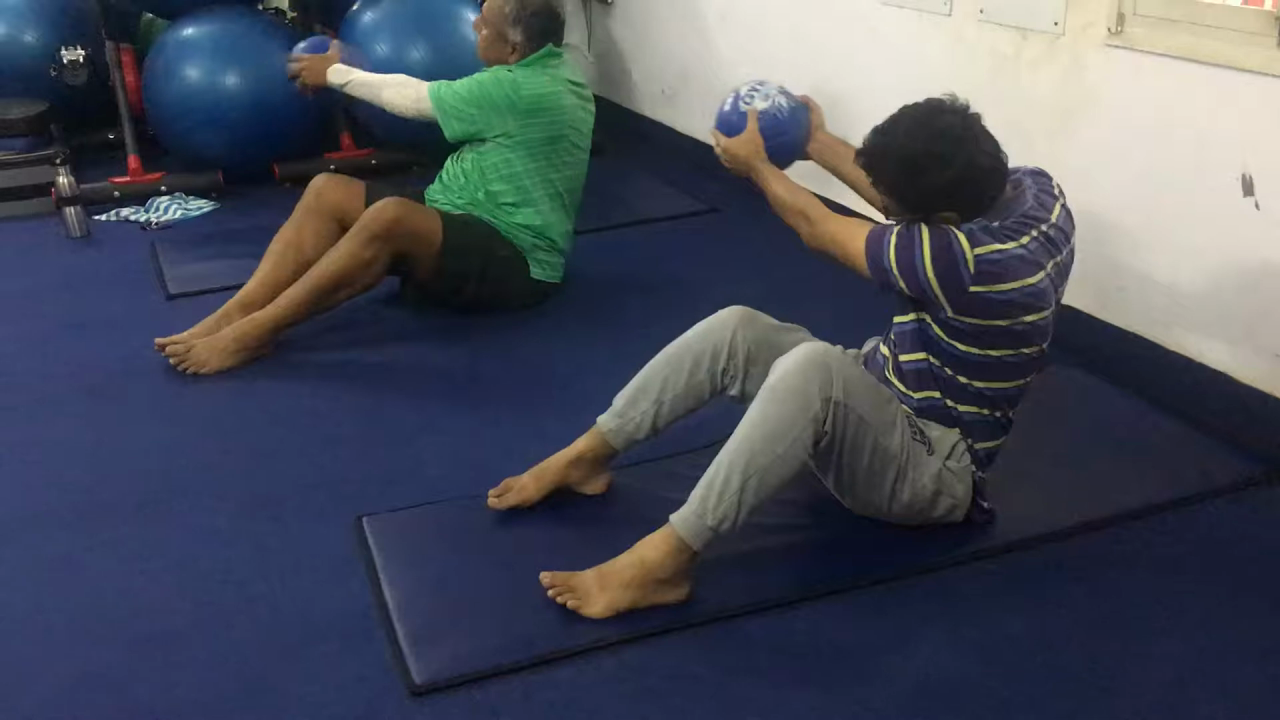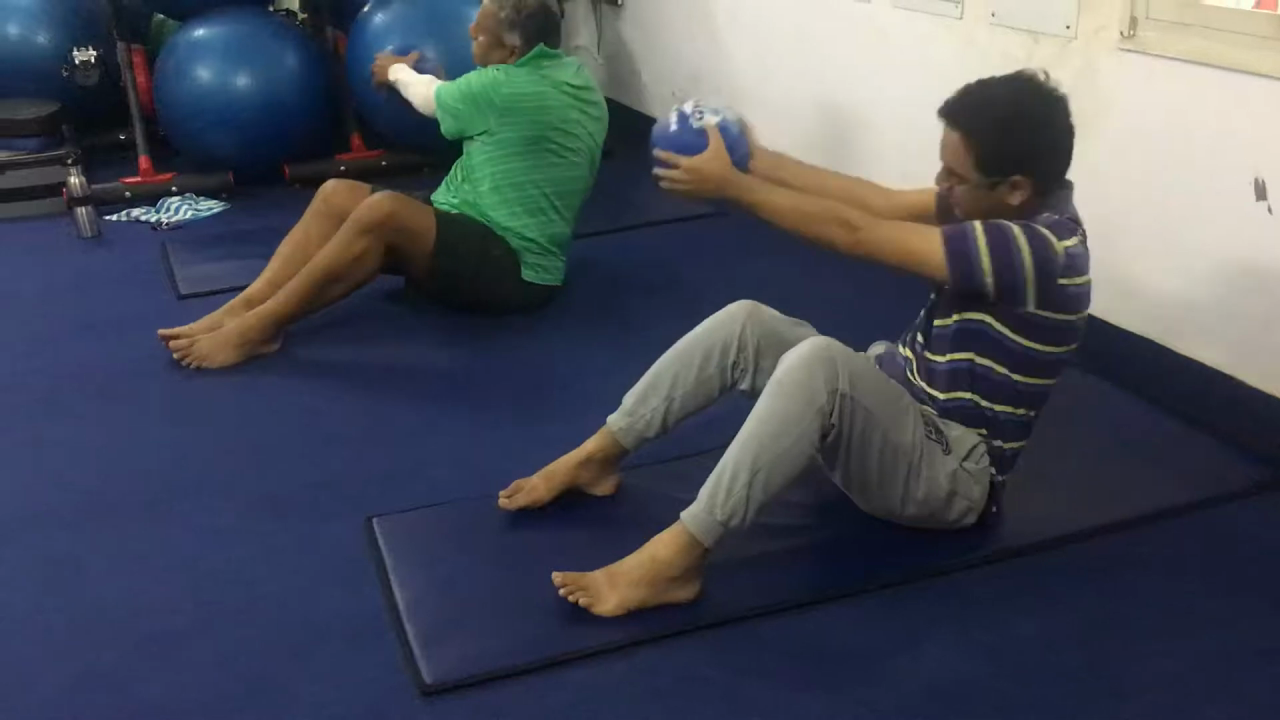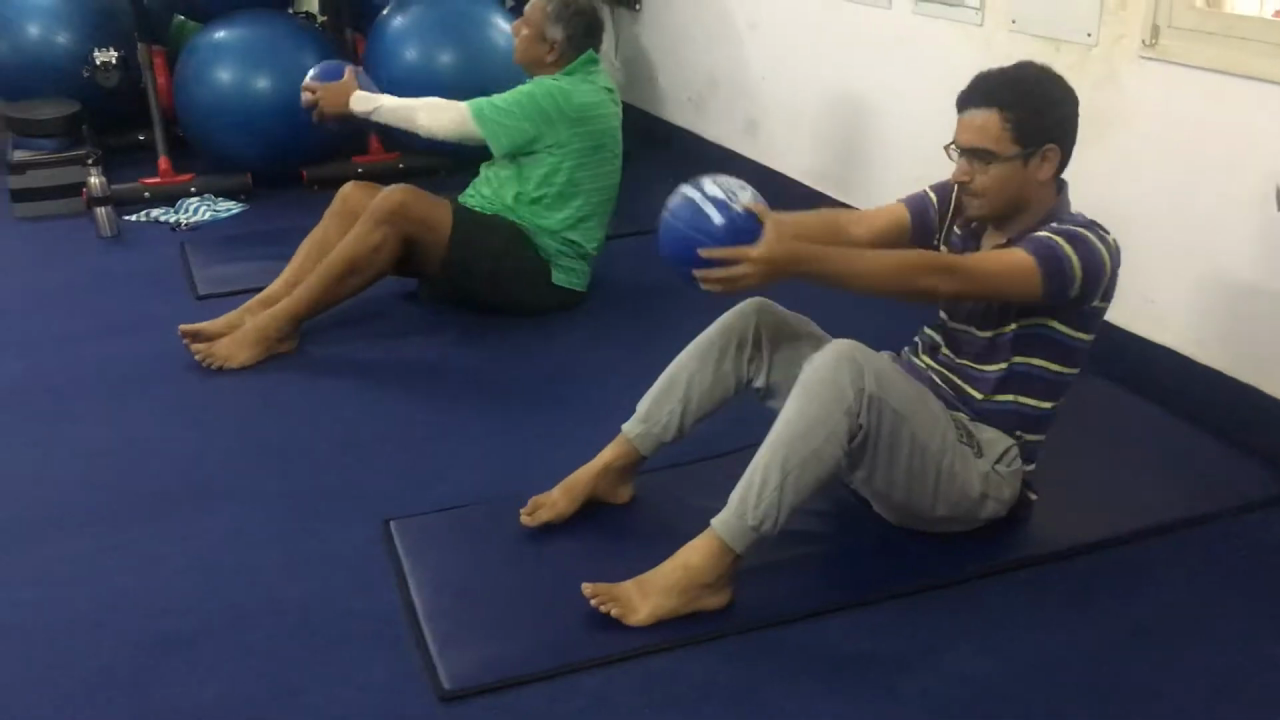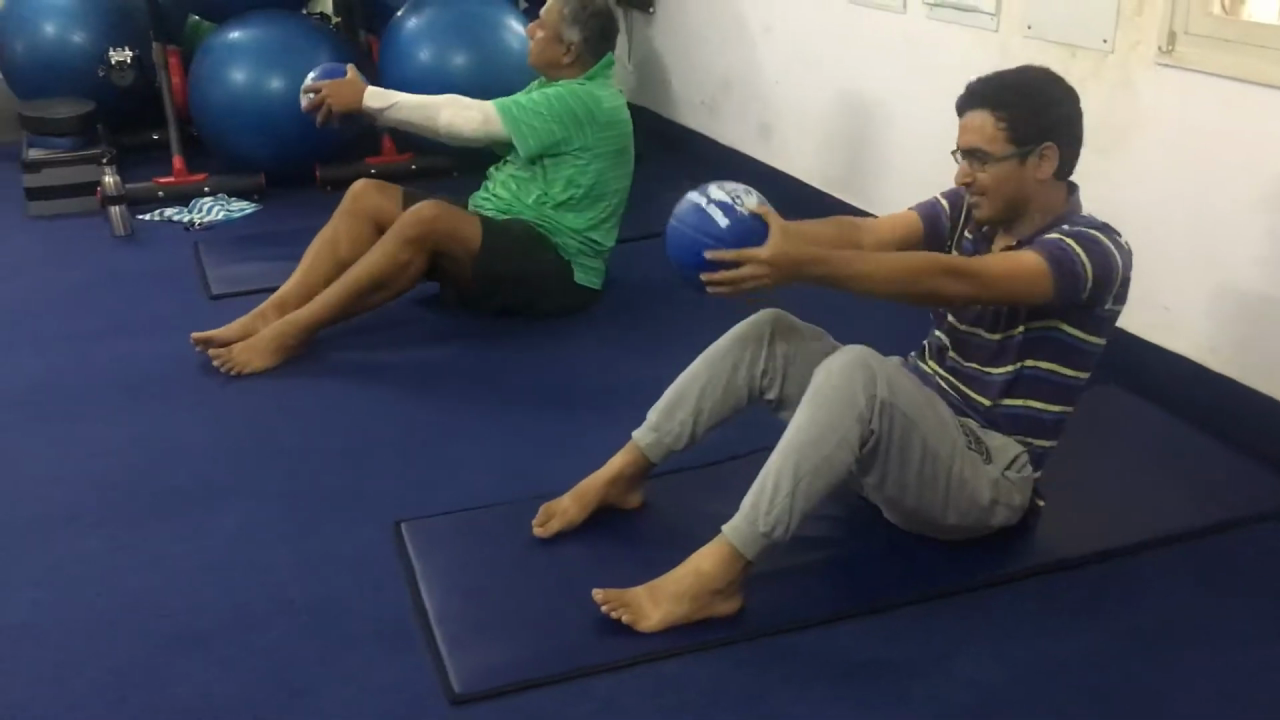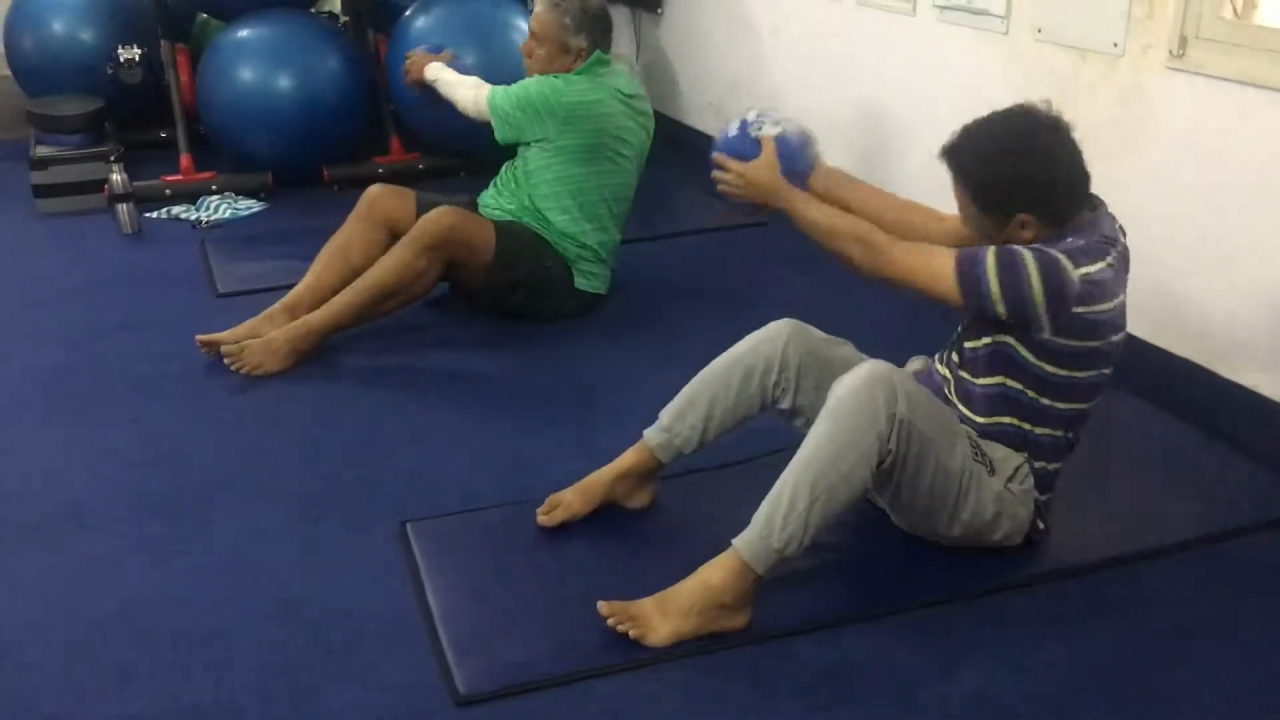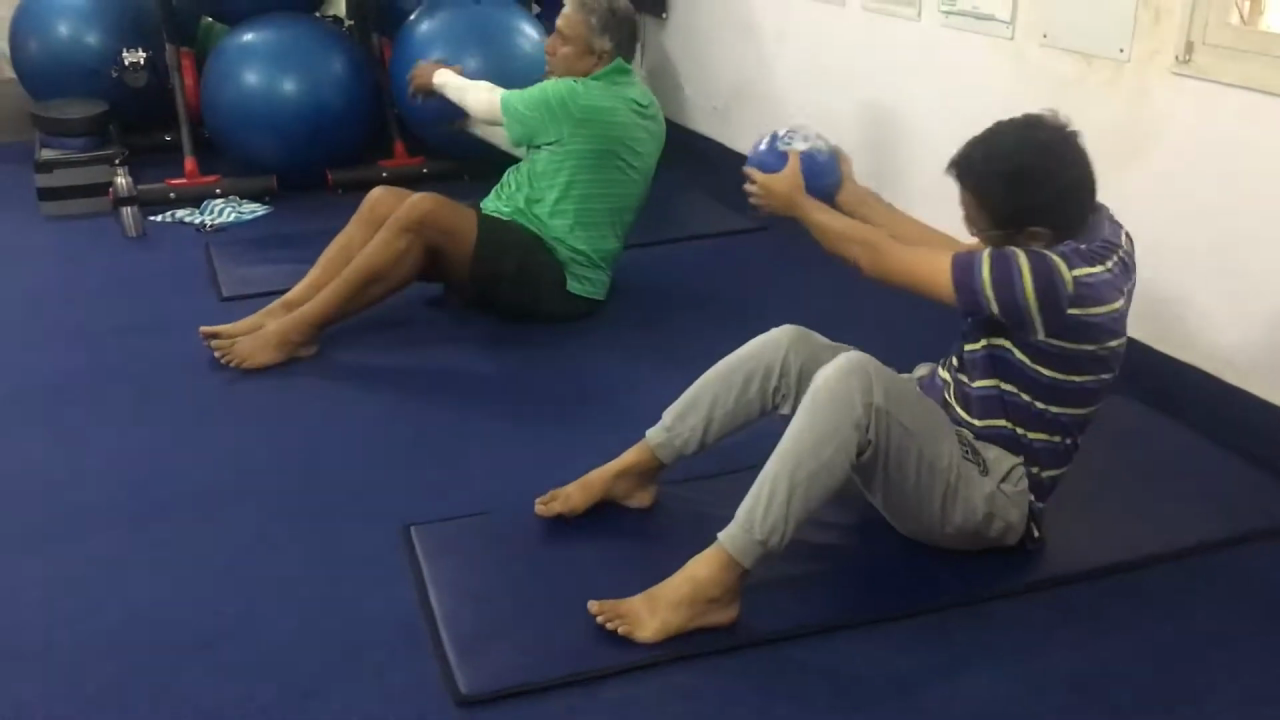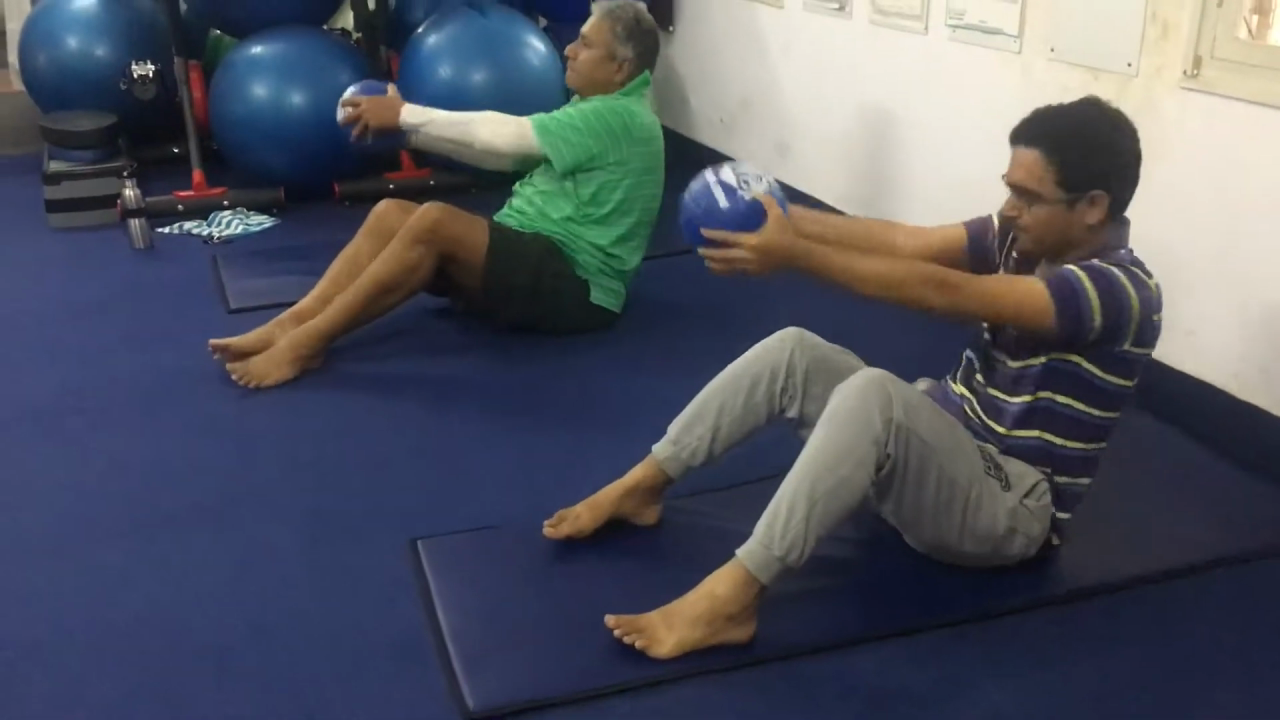
dt=0.3s
person 1, frame 1
left shoulder: (960, 259)
right shoulder: (1033, 189)
left elbow: (818, 226)
right elbow: (911, 193)
left wrist: (757, 163)
right wrist: (819, 143)
left hip: (932, 470)
left knee: (811, 366)
right knee: (737, 329)
left ankle: (665, 560)
right ankle: (585, 457)
person 1, frame 2
left shoulder: (1035, 251)
right shoulder: (1005, 206)
left elbow: (853, 233)
right elbow: (880, 202)
left wrist: (728, 183)
right wrist: (756, 162)
left hip: (947, 470)
right hip: (893, 404)
left knee: (818, 362)
right knee: (745, 324)
left ankle: (677, 559)
right ankle: (595, 458)
person 1, frame 3
left shoulder: (1085, 252)
right shoulder: (960, 204)
left elbow: (940, 275)
right elbow: (854, 229)
left wrist: (795, 261)
right wrist: (757, 230)
left hip: (972, 469)
right hip: (905, 410)
left knee: (844, 365)
right knee: (755, 321)
left ankle: (707, 566)
right ankle: (613, 466)
person 1, frame 4
left shoulder: (1092, 255)
right shoulder: (976, 209)
left elbow: (951, 279)
right elbow: (866, 237)
left wrist: (802, 264)
right wrist: (773, 237)
left hip: (984, 477)
right hip: (914, 418)
left knee: (855, 370)
right knee: (768, 333)
left ankle: (718, 573)
right ankle: (622, 475)
person 1, frame 5
left shoulder: (1048, 276)
right shoulder: (1082, 221)
left elbow: (876, 254)
right elbow: (940, 234)
left wrist: (778, 194)
right wrist: (819, 177)
left hip: (991, 490)
left knee: (872, 386)
right knee: (786, 341)
left ankle: (726, 586)
right ankle: (629, 471)
person 1, frame 6
left shoulder: (1046, 274)
right shoulder: (1086, 227)
left elbow: (882, 259)
right elbow: (954, 257)
left wrist: (798, 201)
right wrist: (851, 194)
left hip: (989, 494)
left knee: (853, 376)
right knee: (789, 348)
left ankle: (714, 582)
right ankle: (633, 470)
person 1, frame 7
left shoulder: (1121, 291)
right shoulder: (1025, 235)
left elbow: (941, 291)
right elbow: (904, 243)
left wrist: (796, 254)
right wrist: (782, 219)
left hip: (1006, 509)
right hip: (946, 439)
left knee: (872, 394)
right knee: (792, 350)
left ankle: (731, 598)
right ankle: (639, 487)
person 2, frame 1
left shoulder: (516, 89)
right shoulder: (545, 71)
left elbow: (415, 99)
left wrist: (333, 72)
left hip: (512, 263)
left knee: (390, 217)
right knee: (327, 192)
left ankle: (254, 333)
right ankle: (236, 314)
person 2, frame 2
left shoulder: (503, 88)
right shoulder: (575, 76)
left elbow: (432, 99)
left wrist: (394, 70)
left hip: (512, 268)
right hip: (486, 236)
left knee: (384, 210)
right knee: (337, 195)
left ankle: (258, 329)
right ankle: (240, 309)
person 2, frame 3
left shoulder: (558, 99)
right shoulder: (579, 81)
left elbow: (452, 122)
right elbow: (471, 120)
left wrist: (355, 101)
right wrist: (369, 102)
left hip: (537, 269)
right hip: (512, 237)
left knee: (398, 203)
right knee: (355, 197)
left ankle: (275, 326)
right ankle: (261, 309)
person 2, frame 4
left shoulder: (584, 104)
right shoulder: (574, 86)
left elbow: (473, 123)
right elbow: (482, 125)
left wrist: (367, 99)
right wrist: (375, 108)
left hip: (552, 268)
left knee: (427, 218)
right knee: (366, 196)
left ankle: (292, 333)
right ankle: (274, 312)
person 2, frame 5
left shoulder: (563, 97)
right shoulder: (618, 84)
left elbow: (478, 101)
left wrist: (432, 70)
left hip: (559, 271)
left knee: (444, 226)
right knee: (381, 201)
left ankle: (302, 336)
right ankle: (285, 315)
person 2, frame 6
left shoulder: (577, 100)
right shoulder: (633, 98)
left elbow: (489, 105)
left wrist: (438, 77)
right wrist: (470, 122)
left hip: (555, 276)
right hip: (535, 246)
left knee: (424, 211)
right knee: (382, 202)
left ankle: (297, 331)
right ankle: (283, 311)
person 2, frame 7
left shoulder: (618, 118)
right shoulder: (599, 108)
left elbow: (508, 135)
right elbow: (509, 154)
left wrist: (405, 114)
right wrist: (410, 132)
left hip: (572, 287)
right hip: (535, 253)
left knee: (434, 221)
right knee: (389, 215)
left ankle: (307, 344)
right ankle: (292, 324)
